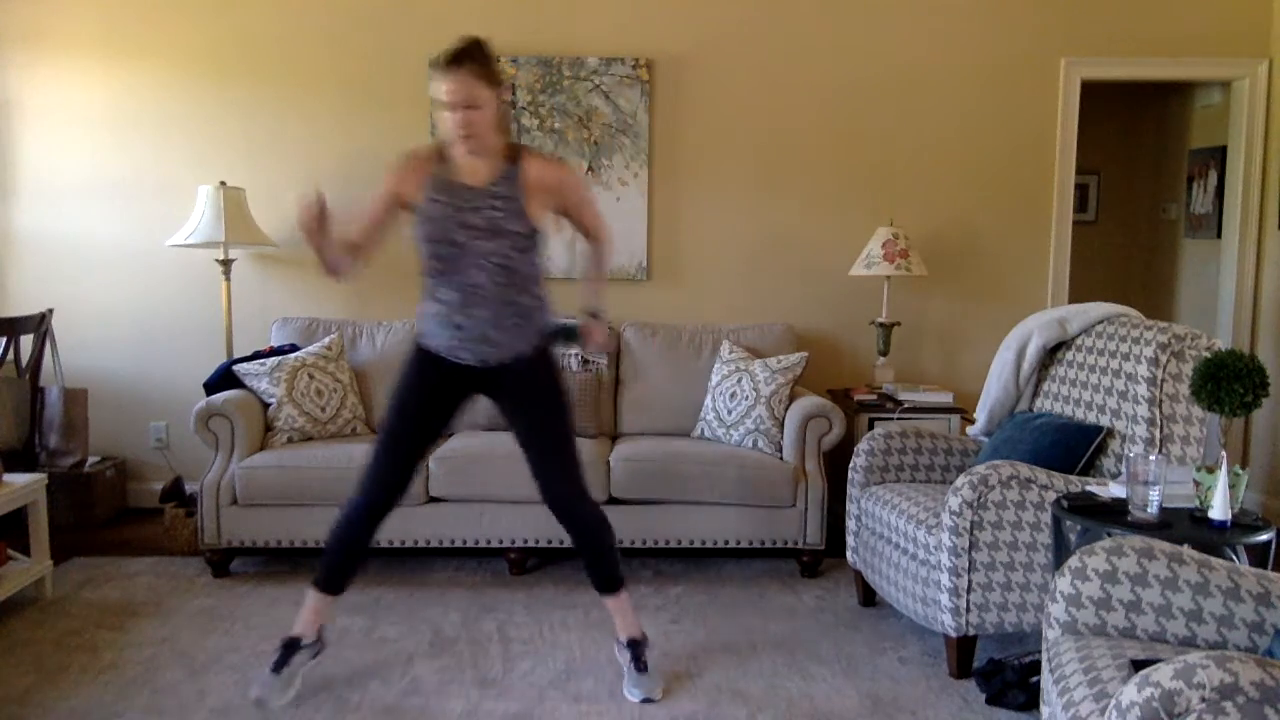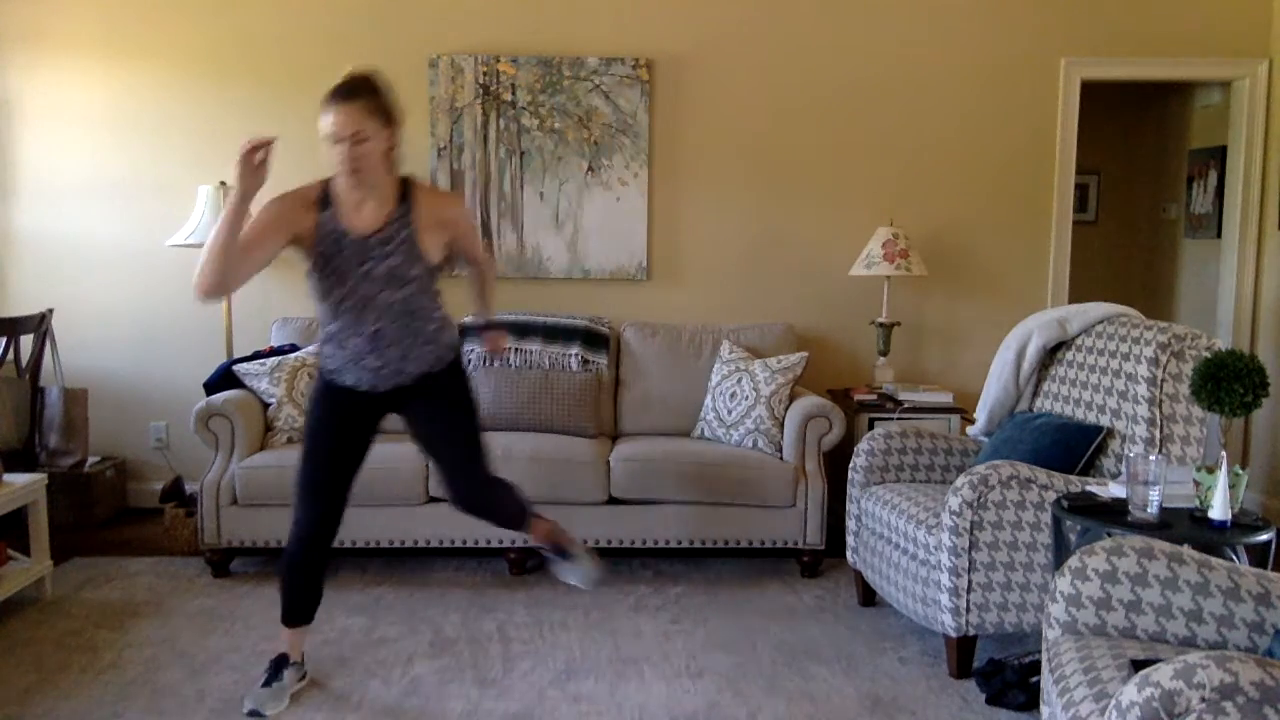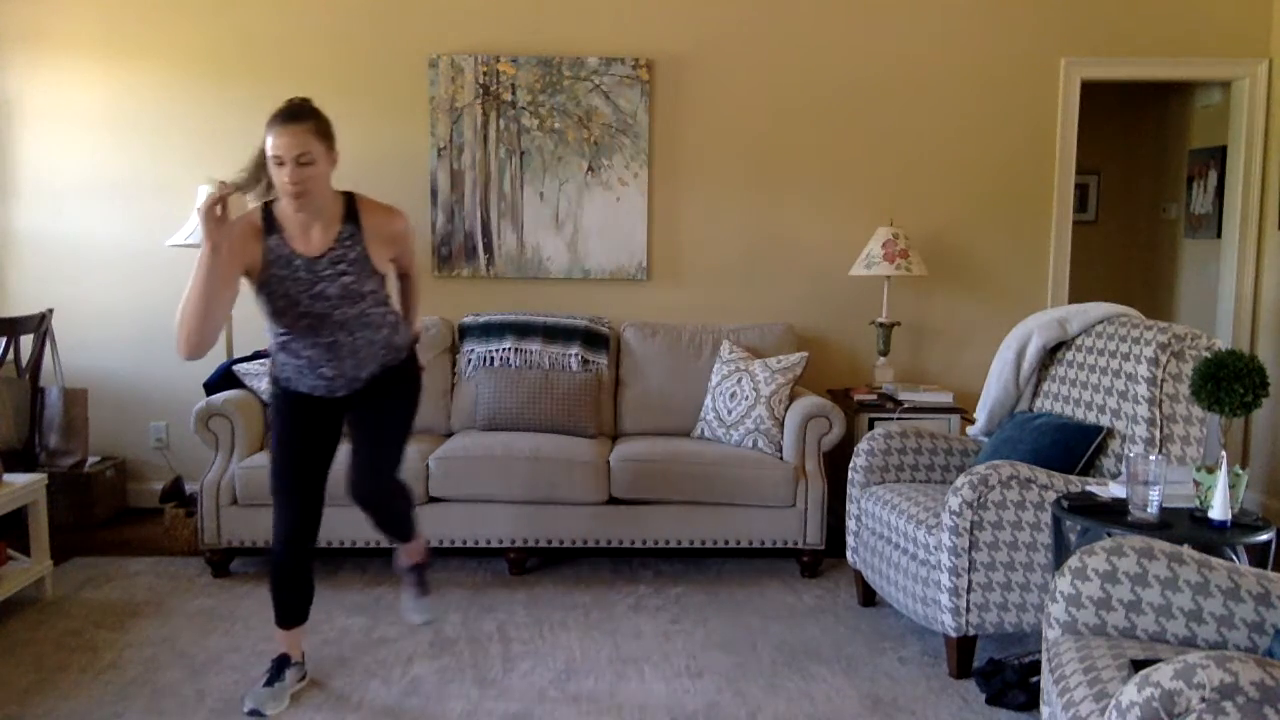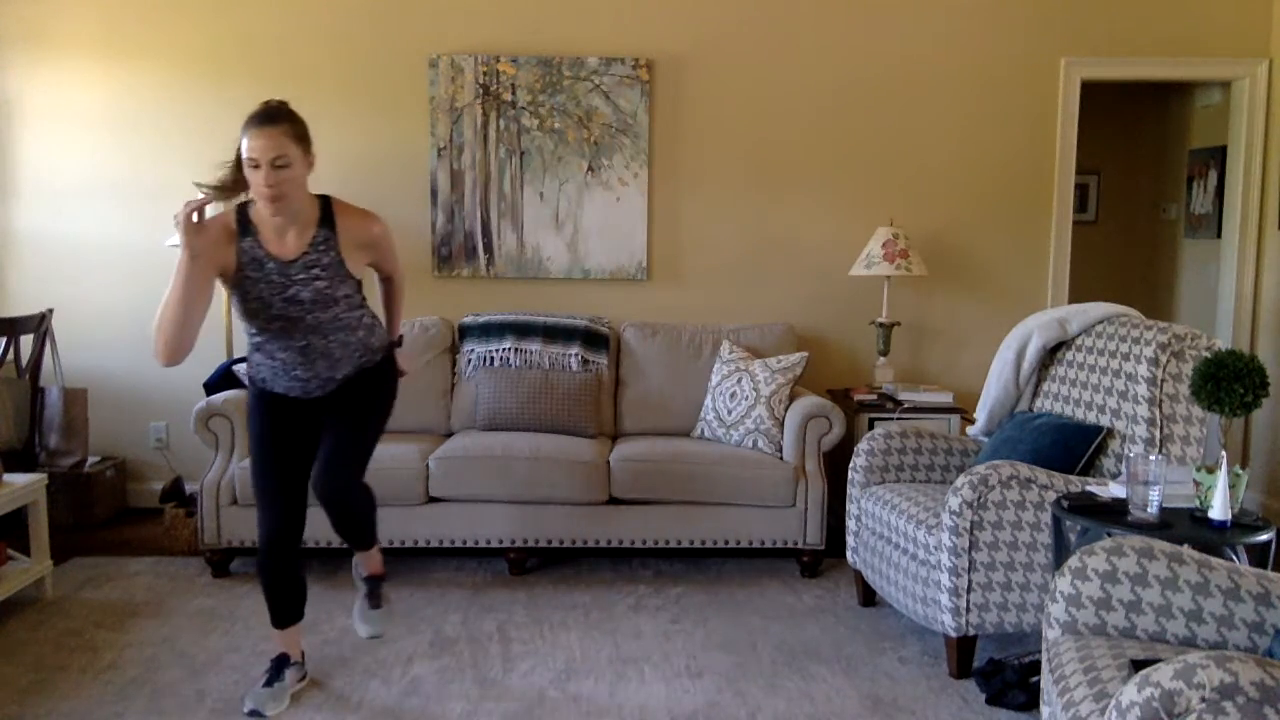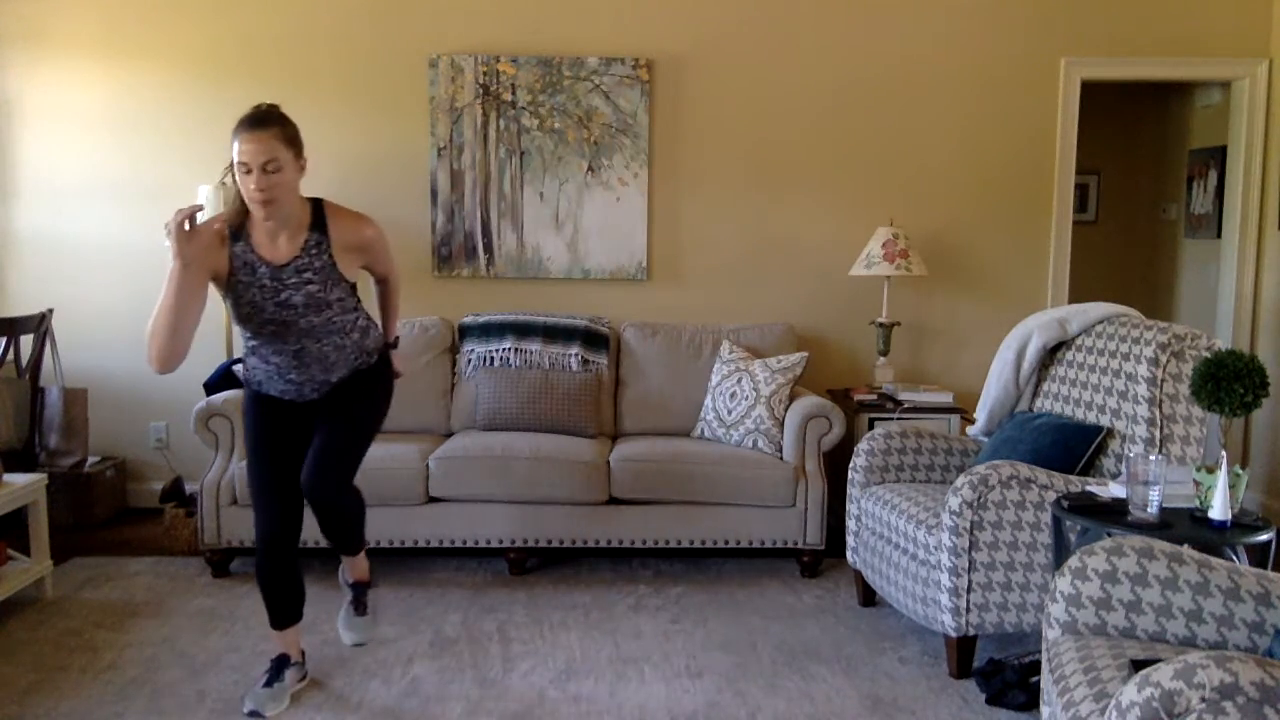
dt=0.2s
person 1, frame 1
left shoulder: (545, 174)
right shoulder: (414, 172)
left elbow: (599, 235)
right elbow: (346, 261)
left wrist: (593, 310)
right wrist: (320, 235)
left hip: (522, 358)
right hip: (439, 357)
left knee: (568, 496)
right knee: (375, 493)
left ankle: (629, 634)
right ankle: (306, 634)
person 1, frame 2
left shoulder: (436, 210)
right shoulder: (300, 208)
left elbow: (479, 259)
right elbow: (208, 288)
left wrist: (489, 323)
right wrist: (241, 197)
left hip: (431, 374)
right hip: (344, 383)
left knee: (472, 489)
right knee: (312, 526)
left ankle: (546, 533)
right ankle: (289, 659)
person 1, frame 3
left shoulder: (382, 223)
right shoulder: (241, 235)
left elbow: (409, 271)
right elbow: (191, 347)
left wrist: (407, 337)
right wrist: (212, 250)
left hip: (383, 371)
right hip: (299, 388)
left knee: (371, 484)
right knee: (293, 532)
left ankle: (412, 553)
right ankle: (290, 658)
person 1, frame 4
left shoulder: (359, 228)
right shoulder: (221, 237)
left elbow: (392, 275)
right elbow: (169, 353)
left wrist: (392, 340)
right wrist: (192, 257)
left hip: (362, 375)
right hip: (278, 391)
left knee: (334, 481)
right knee: (276, 532)
left ankle: (369, 565)
right ankle: (289, 657)
person 1, frame 5
left shoulder: (352, 231)
right shoulder: (214, 242)
left elbow: (388, 277)
right elbow: (162, 360)
left wrist: (390, 342)
right wrist: (183, 264)
left hip: (357, 378)
right hip: (273, 393)
left knee: (322, 481)
right knee: (273, 533)
left ankle: (356, 571)
right ankle: (289, 658)
